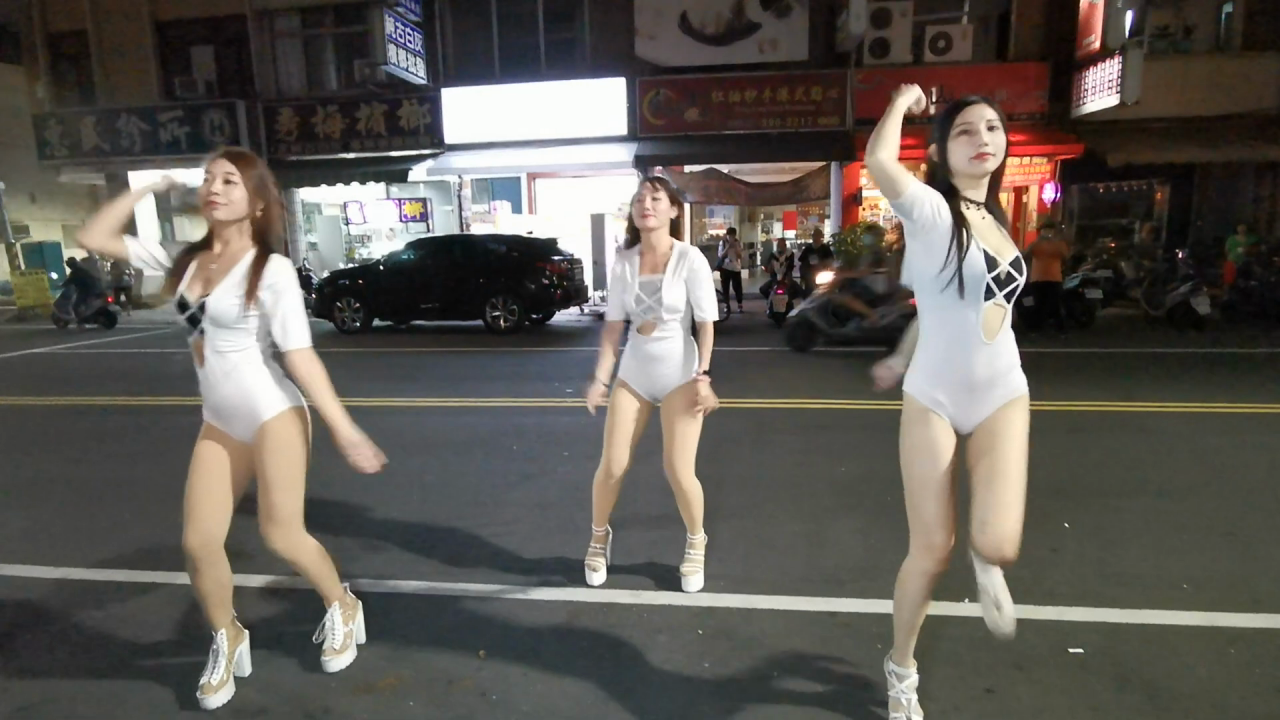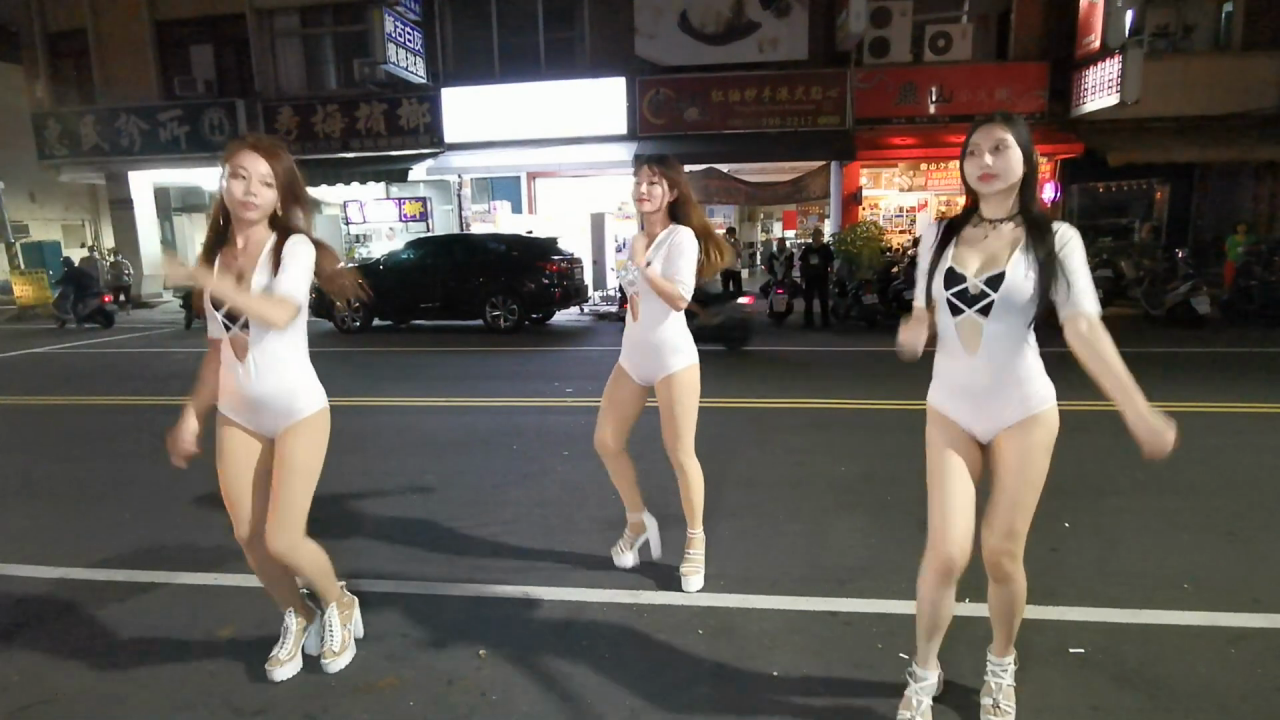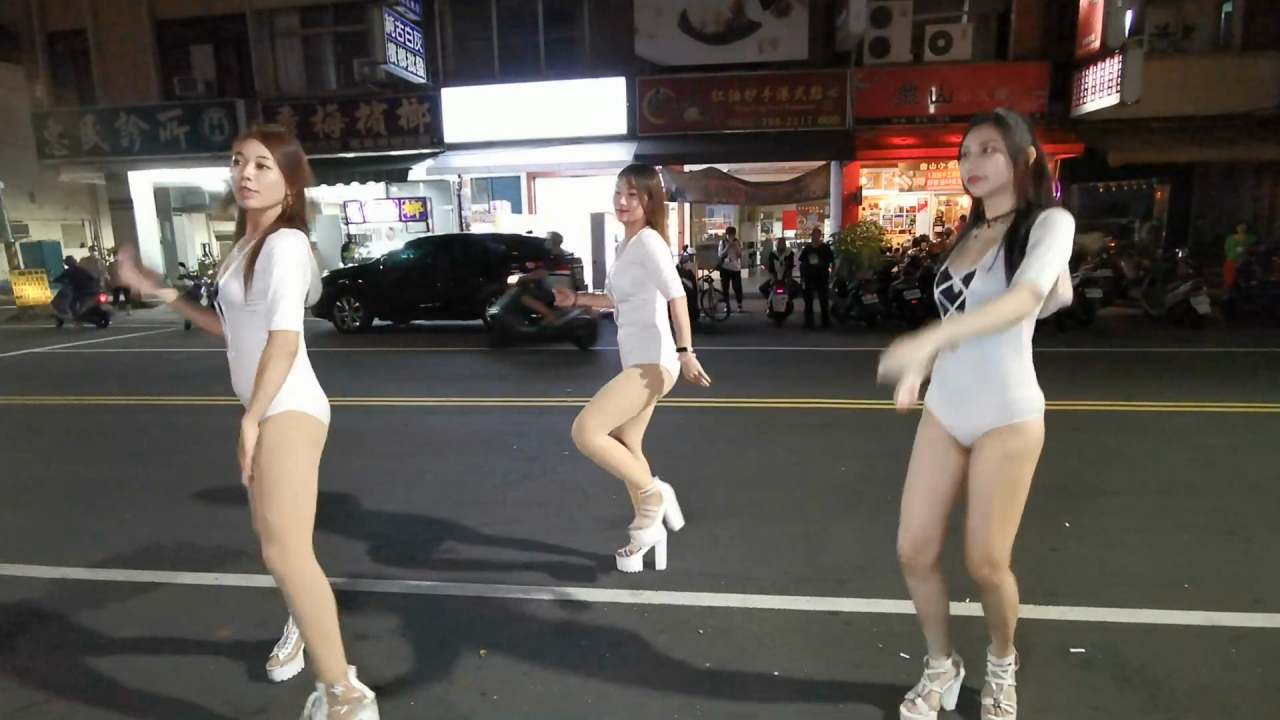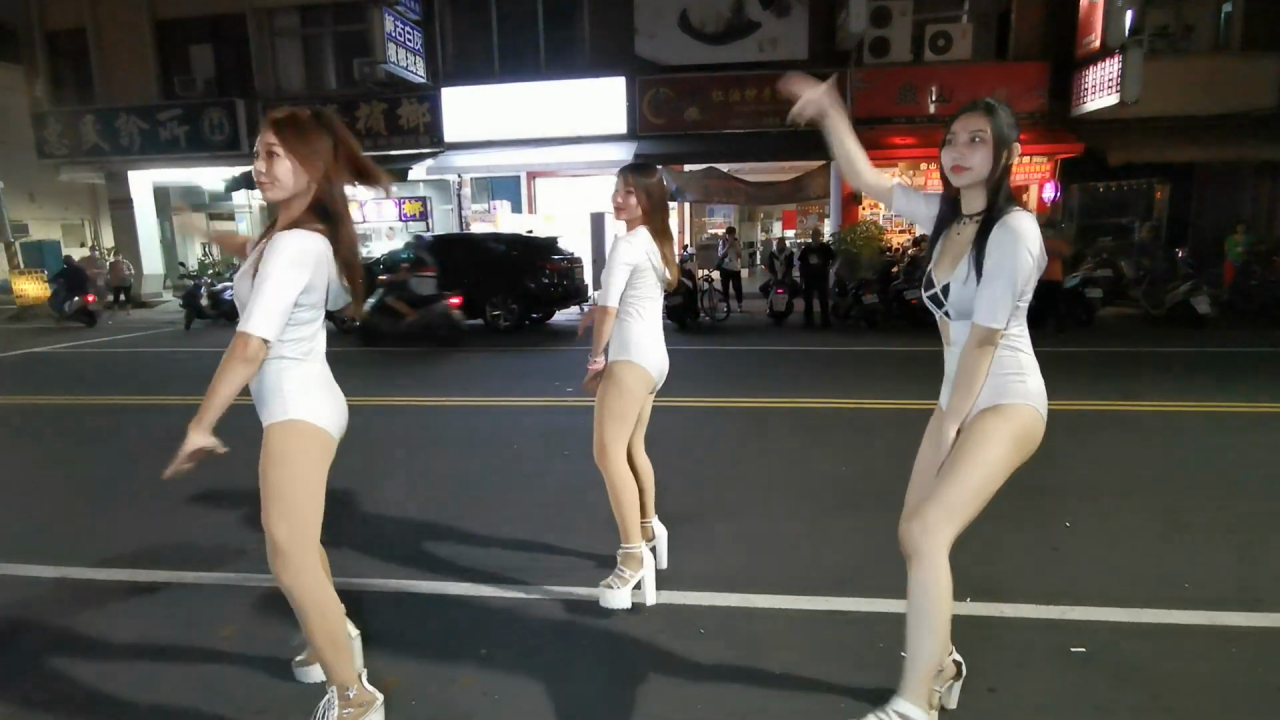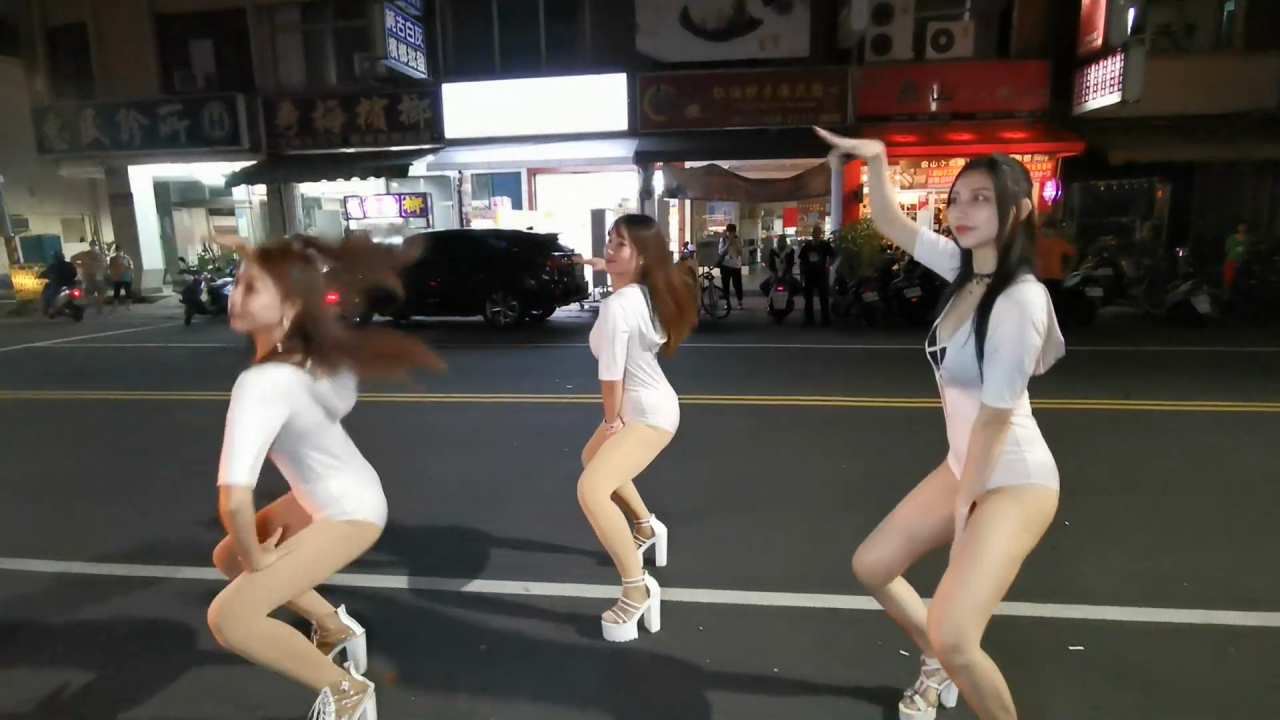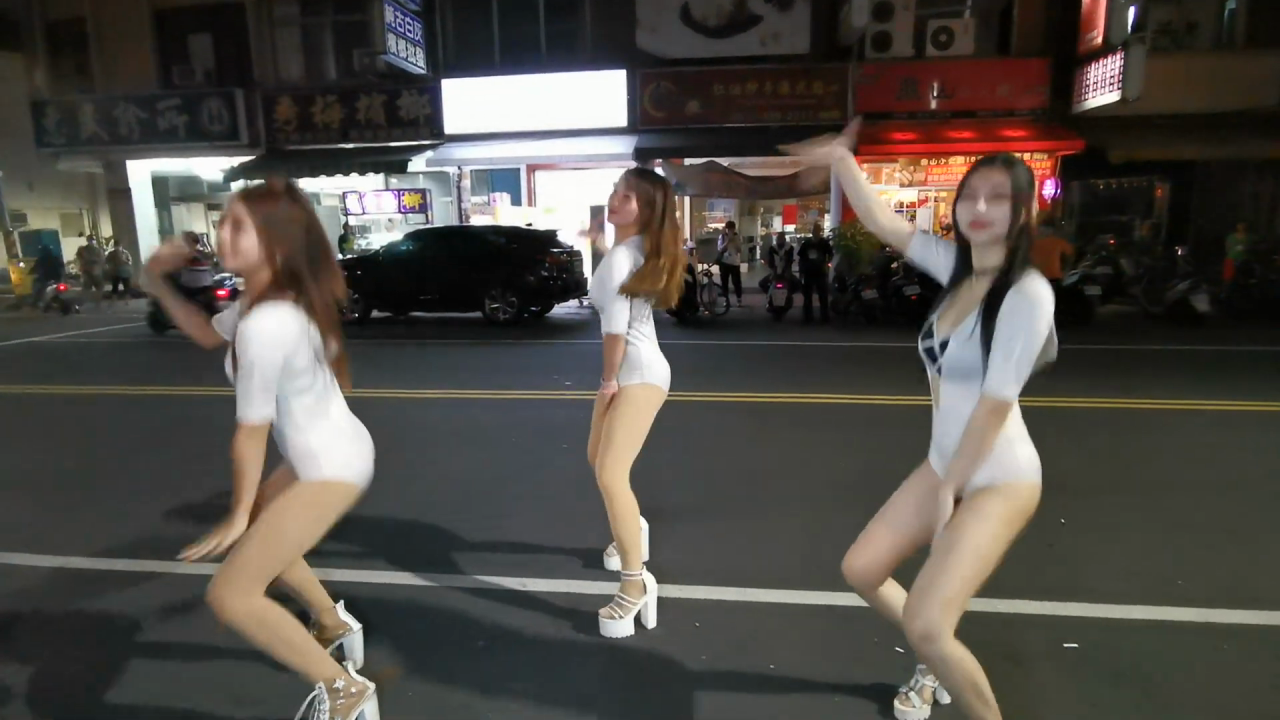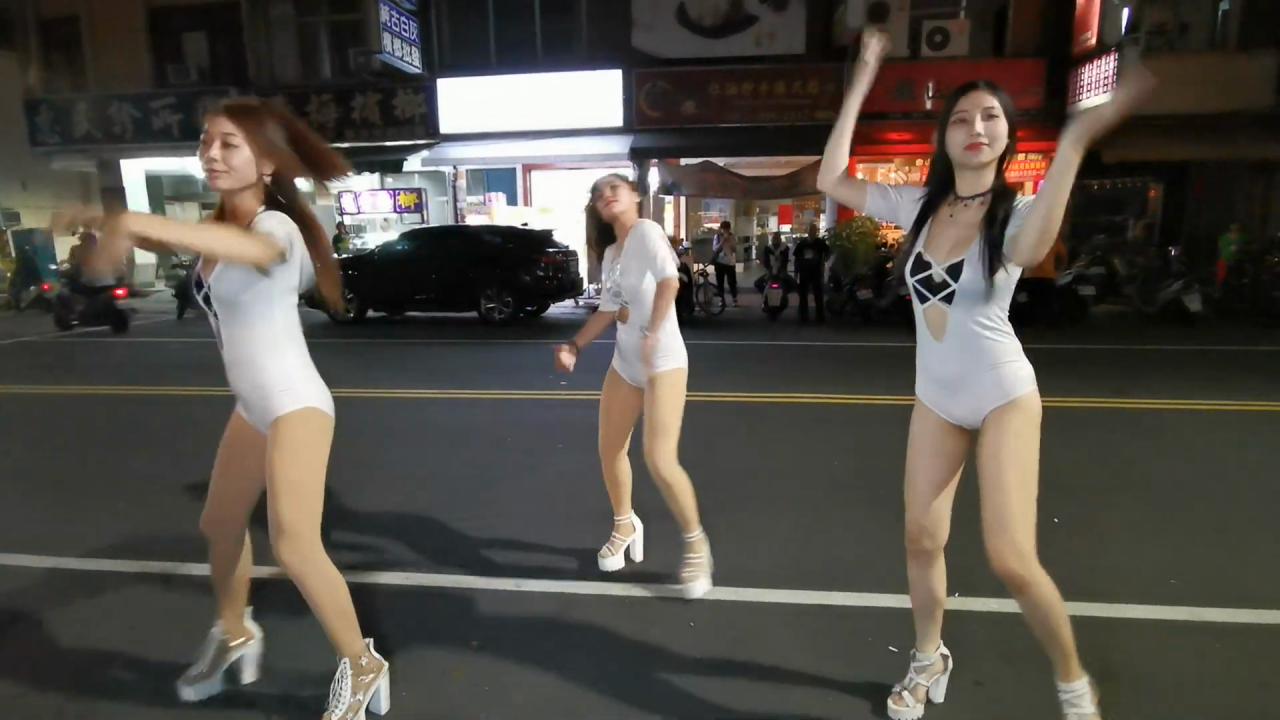
dt=0.4s
person 1, frame 1
left shoulder: (999, 222)
right shoulder: (928, 209)
right elbow: (879, 161)
left wrist: (902, 356)
right wrist: (903, 101)
left hip: (1002, 399)
right hip: (932, 401)
left knee: (998, 545)
right knee: (931, 550)
left ankle: (986, 568)
person 1, frame 2
left shoulder: (1055, 240)
right shoulder: (941, 234)
left elbow: (1086, 331)
right elbow: (920, 323)
left wrist: (1137, 410)
right wrist: (912, 332)
left hip: (1024, 412)
right hip: (950, 412)
left knee: (1002, 555)
right knee: (945, 550)
left ankle: (1000, 667)
person 1, frame 3
left shoulder: (1050, 225)
right shoulder: (968, 234)
left elbow: (1023, 300)
left wrist: (928, 339)
right wrist: (914, 373)
left hip: (1008, 419)
right hip: (945, 412)
left knee: (986, 563)
right knee: (913, 552)
left ankle: (1002, 665)
right ankle: (942, 668)
person 1, frame 4
left shoulder: (1013, 228)
right shoulder: (943, 213)
left elbow: (985, 336)
right elbow: (864, 177)
left wrist: (949, 423)
right wrist: (830, 110)
left hip: (1008, 402)
right hip: (959, 400)
left knee: (926, 537)
right knee: (917, 537)
right ankle: (939, 663)
person 1, frame 5
left shoulder: (1020, 299)
right shoulder: (964, 266)
left elbow: (998, 415)
right elbow: (890, 223)
left wrist: (963, 500)
right wrist: (873, 156)
left hip: (1014, 484)
right hip: (965, 470)
left knee: (952, 637)
right knee: (872, 566)
right ankle: (938, 668)
person 1, frame 6
left shoulder: (1028, 294)
right shoulder: (958, 264)
left elbow: (994, 409)
right elbow: (879, 219)
left wrist: (948, 492)
right wrist: (841, 159)
left hip: (999, 482)
right hip: (945, 467)
left knee: (926, 625)
right knee: (861, 570)
right ankle: (932, 666)
person 1, frame 7
left shoulder: (1020, 208)
right shoulder: (921, 203)
left elbow: (1028, 255)
right elbow: (831, 183)
left wrist: (1072, 145)
right wrist: (858, 91)
left hip: (1002, 397)
right hip: (937, 399)
left knee: (1011, 560)
right knee: (921, 539)
right ankle: (929, 659)
person 2, frame 1
left shoulder: (272, 271)
right shoulder: (187, 262)
left elbow: (300, 357)
right elbow: (93, 237)
left wrist: (342, 428)
right wrist: (143, 190)
left hip: (273, 416)
right hip: (219, 423)
left knee: (284, 537)
right knee: (198, 542)
left ankle: (343, 608)
right ankle: (227, 641)
person 2, frame 2
left shoulder: (292, 250)
right shoulder: (214, 257)
left elbow: (275, 314)
right elbow: (218, 347)
left wrist: (196, 280)
right wrist: (191, 414)
left hip: (299, 411)
right hip: (237, 415)
left knee: (282, 539)
right knee: (249, 537)
left ankle: (338, 603)
right ankle: (300, 620)
person 2, frame 3
left shoulder: (287, 243)
right shoulder: (247, 247)
left elbow: (285, 341)
right elbow: (232, 328)
left wrist: (250, 418)
right wrist: (162, 292)
left hip: (291, 409)
right hip: (265, 409)
left knee: (285, 553)
right knee: (278, 542)
right ankle: (304, 625)
person 2, frame 4
left shoulder: (293, 245)
right shoulder: (303, 232)
left elbow: (250, 347)
left wrist: (199, 426)
right wrist: (212, 234)
left hip: (297, 413)
right hip: (306, 406)
left knee: (293, 566)
right knee: (290, 540)
right ankle: (335, 631)
person 2, frame 5
left shoulder: (263, 383)
right shoulder: (309, 348)
left elbow: (234, 497)
left wrist: (252, 556)
left hip: (351, 514)
right hip: (329, 498)
left knee: (228, 618)
right knee: (229, 559)
right ankle: (336, 630)
person 2, frame 6
left shoulder: (264, 326)
right shoulder: (272, 299)
left elbow: (252, 432)
right elbow: (211, 332)
left wrist: (236, 519)
right wrist: (160, 286)
left hip: (330, 468)
right hip: (326, 454)
left knee: (230, 594)
right knee: (256, 535)
right ankle: (335, 627)
person 2, frame 7
left shoulder: (274, 224)
right shoulder: (220, 225)
left elbow: (259, 251)
left wrist: (140, 224)
right wrist: (122, 229)
left hip: (295, 405)
right hip: (253, 409)
left knee: (296, 548)
right knee: (220, 528)
left ankle: (361, 670)
right ankle: (234, 635)
person 3, frame 1
left shoulder: (691, 259)
right shoulder: (622, 262)
left elbow: (707, 321)
right elbow: (614, 324)
left wrist: (703, 376)
right wrist: (600, 377)
left hip: (681, 374)
right hip: (634, 373)
left knee: (679, 471)
right knee: (612, 466)
left ankle: (695, 544)
right ankle: (599, 537)
person 3, frame 2
left shoulder: (682, 237)
right shoulder: (636, 238)
left elbow: (680, 298)
left wrist: (644, 266)
left hip: (673, 359)
right hip: (632, 355)
left knee: (681, 456)
right knee: (605, 441)
left ankle: (695, 542)
right ankle: (638, 520)
person 3, frame 3
left shoulder: (649, 242)
right shoulder: (629, 244)
left elbow: (676, 295)
left wrist: (685, 350)
right wrist: (577, 300)
left hip: (651, 363)
right hip: (637, 361)
left knee: (585, 432)
right knee: (625, 444)
left ankle: (654, 493)
right ankle: (647, 529)
person 3, frame 4
left shoulder: (628, 242)
right shoulder: (653, 241)
left elbow: (608, 305)
left wrist: (596, 355)
right wrist: (598, 315)
left hip: (631, 358)
right hip: (650, 357)
left knee: (608, 455)
right knee: (631, 449)
left ankle: (634, 557)
right ankle: (649, 531)
person 3, frame 5
left shoulder: (615, 308)
right shoulder: (645, 293)
left elbow: (611, 375)
left wrist: (613, 419)
left hip: (648, 416)
right hip: (644, 407)
left knee: (590, 491)
right knee: (592, 460)
left ankle: (637, 590)
right ankle: (646, 529)
person 3, frame 6
left shoulder: (618, 258)
right shoulder: (642, 247)
left elbow: (615, 329)
left wrist: (607, 380)
left hip: (641, 376)
right hip: (627, 371)
left knee: (610, 476)
right knee: (597, 455)
left ankle: (635, 584)
right ankle: (632, 527)
person 3, frame 7
left shoulder: (647, 231)
right shoulder: (610, 253)
left elbow: (669, 280)
left wrist: (651, 332)
right wrist: (574, 344)
left hip: (664, 363)
right hip: (624, 364)
left knee: (659, 461)
right knee: (609, 453)
left ankle: (695, 543)
right ankle: (625, 526)
